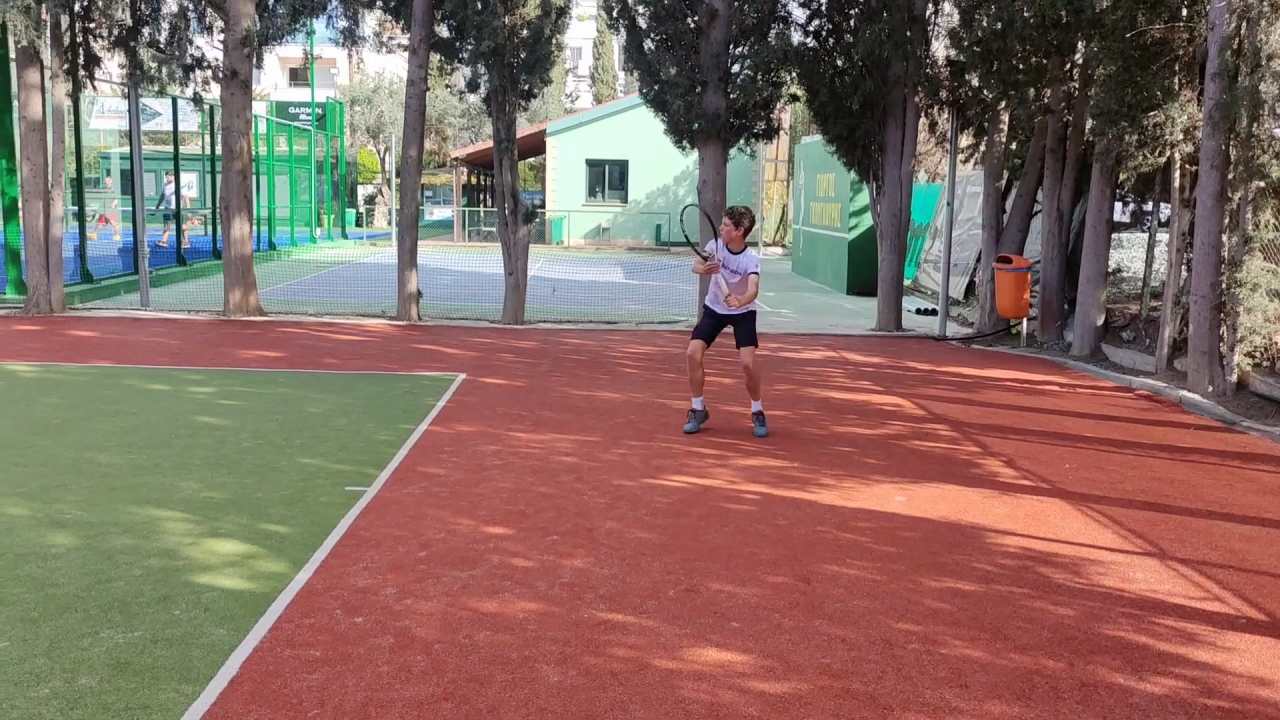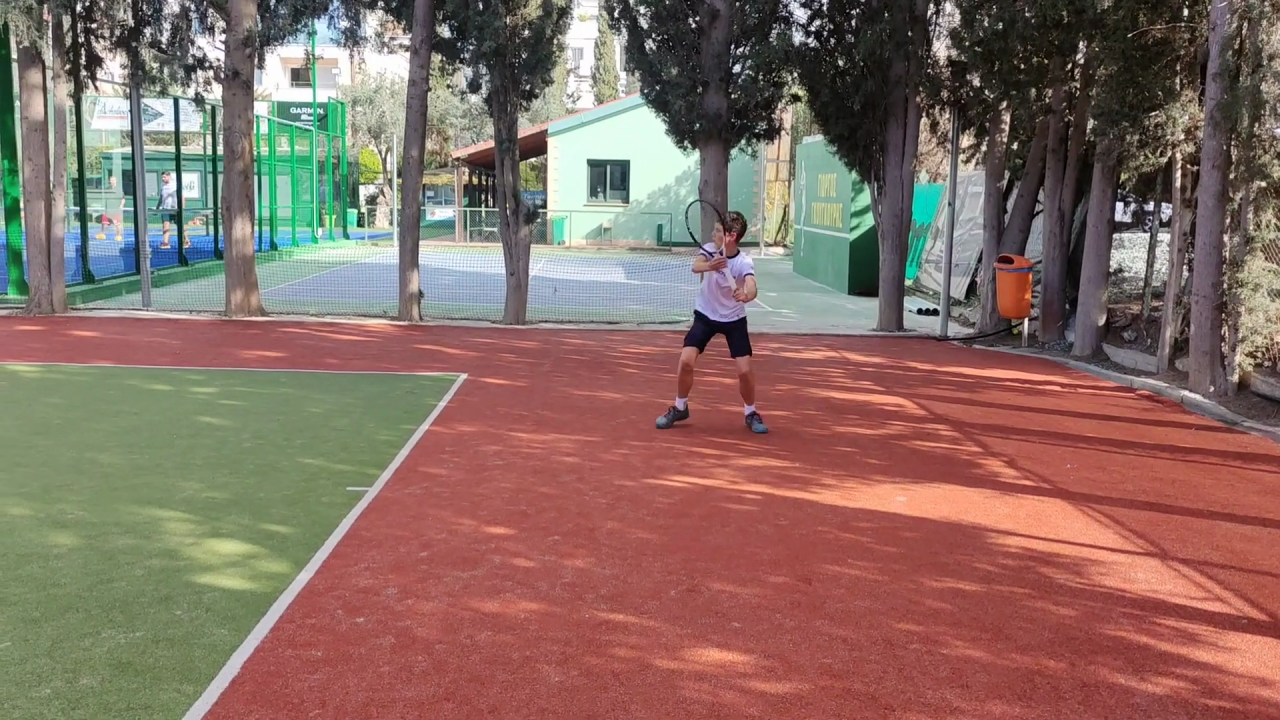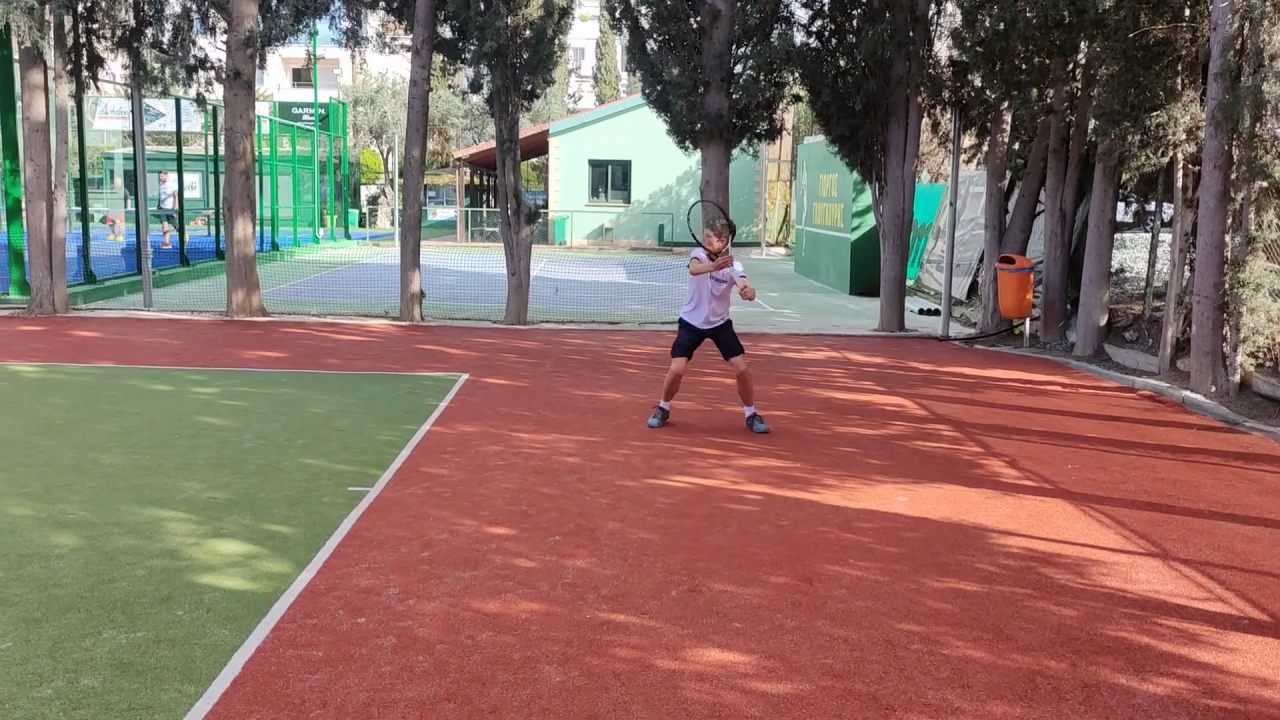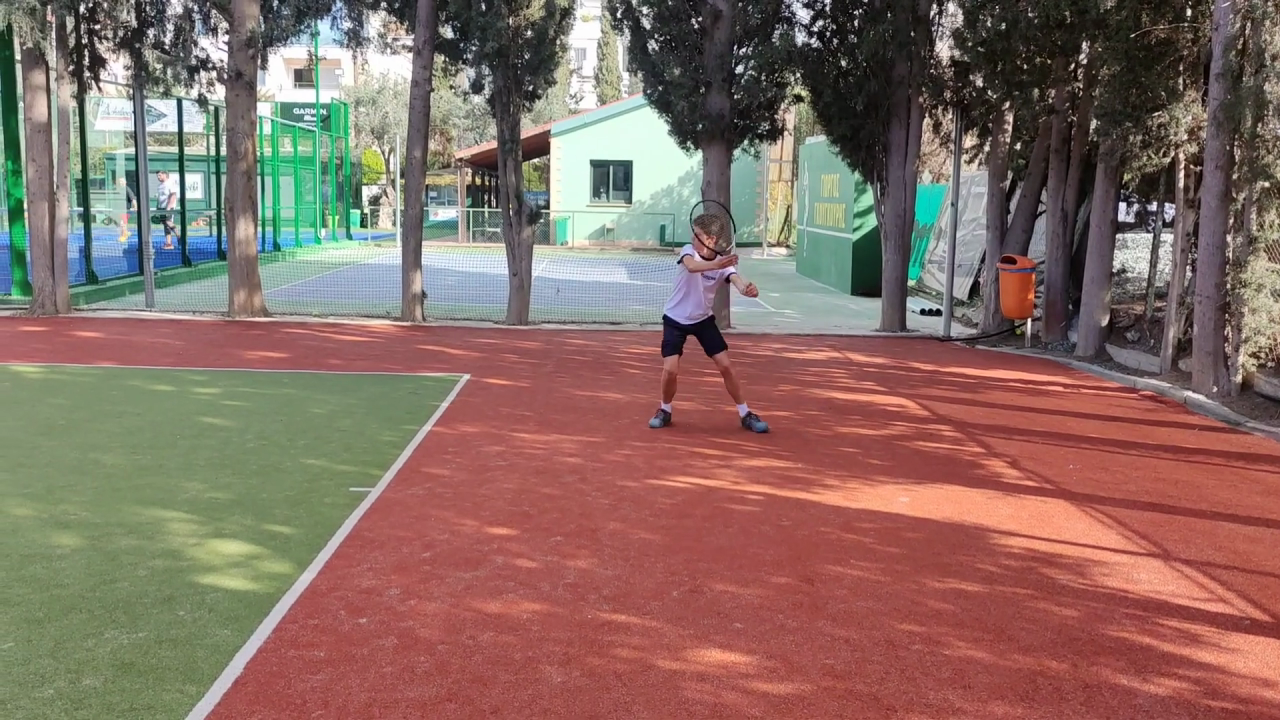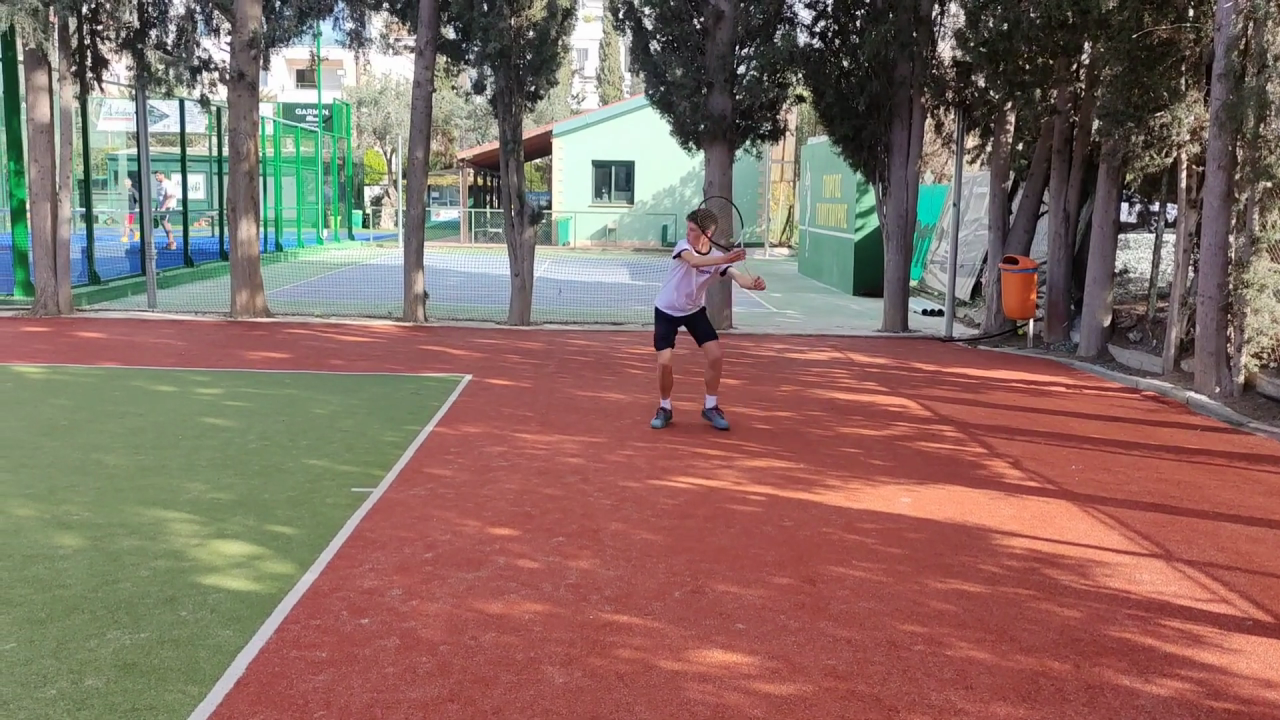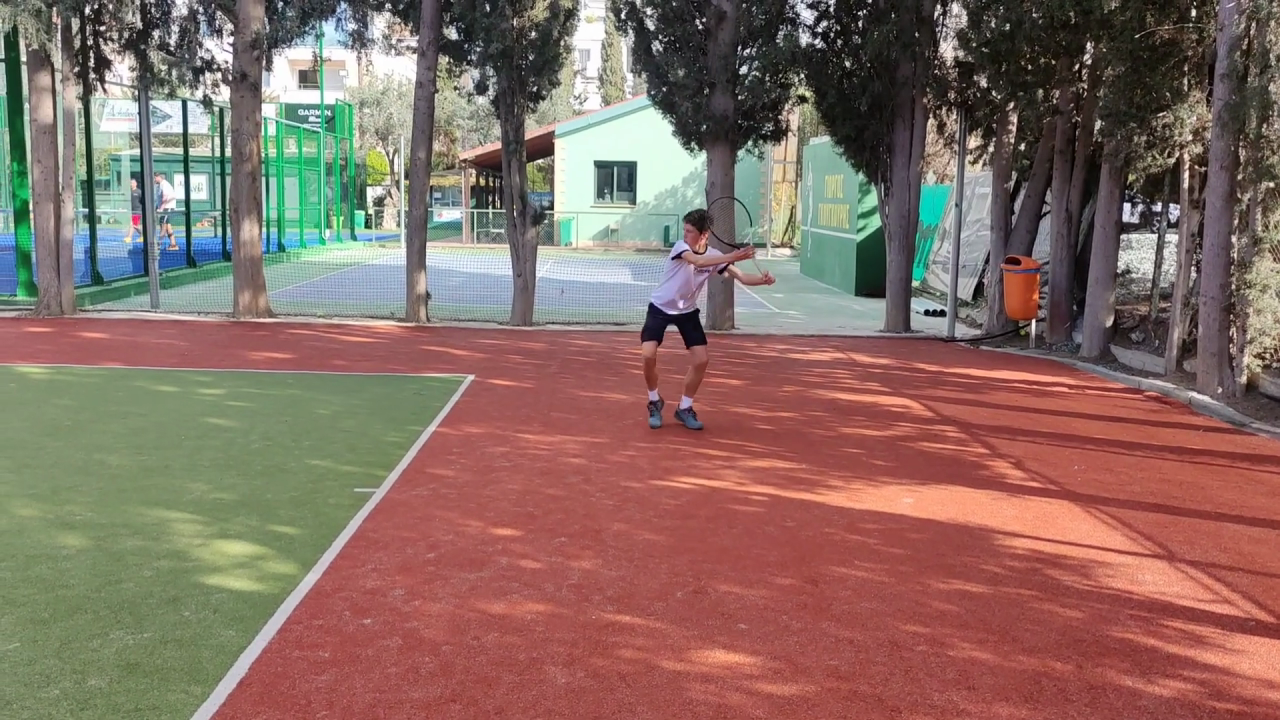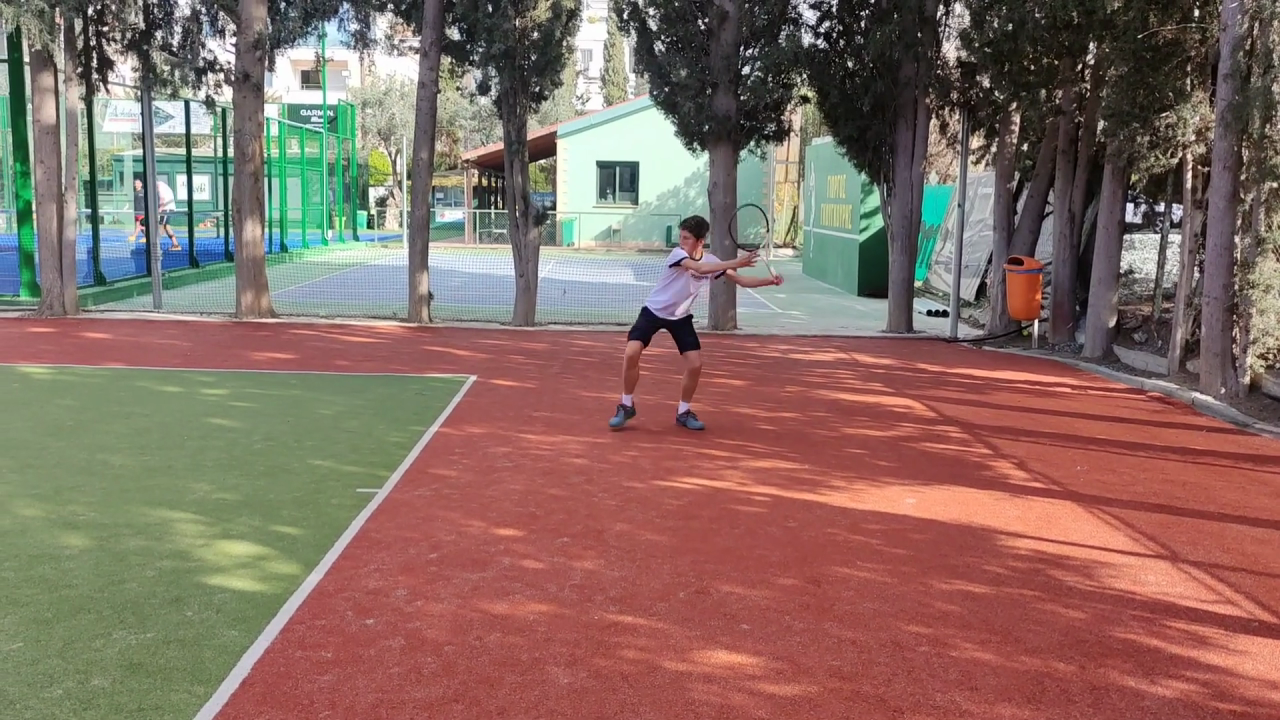
dt=0.1s
person 1, frame 1
left shoulder: (751, 258)
right shoulder: (717, 245)
left elbow: (752, 290)
right elbow: (697, 265)
left wrist: (739, 299)
right wrist: (704, 268)
left hip: (742, 312)
right hip: (714, 310)
left knee: (747, 362)
right knee: (693, 354)
left ankle: (757, 413)
right ankle: (699, 410)
person 1, frame 2
left shoulder: (745, 263)
right shoulder: (710, 249)
left elbow: (752, 290)
right elbow: (696, 267)
left wrist: (745, 296)
right wrist: (710, 267)
left hip: (734, 320)
right hip: (706, 315)
left knee: (744, 370)
right knee: (686, 360)
left ankle: (751, 413)
right ankle: (679, 408)
person 1, frame 3
left shoulder: (734, 267)
right shoulder: (699, 255)
left elbow: (744, 288)
right elbow: (694, 269)
left wrist: (748, 293)
right wrist: (714, 266)
left hip: (720, 323)
right hip: (691, 322)
left knee: (741, 369)
right knee: (676, 370)
left ankle: (751, 414)
right ankle: (663, 408)
person 1, frame 4
left shoulder: (725, 265)
right shoulder: (688, 251)
left elbow: (740, 284)
right elbow: (691, 267)
left wrist: (749, 290)
right wrist: (715, 264)
left hip: (703, 319)
right hip: (675, 318)
left knee: (725, 365)
right knee: (670, 369)
left ankle: (745, 414)
right ankle: (665, 410)
person 1, frame 5
left shoulder: (718, 257)
right shoulder: (683, 246)
left elbow: (740, 279)
right elbow: (695, 261)
left wrist: (756, 283)
right wrist: (726, 259)
left hip: (694, 311)
right hip: (666, 310)
left knee: (715, 356)
right knee: (665, 362)
left ankle: (711, 407)
right ankle: (665, 408)
person 1, frame 6
left shoulder: (716, 256)
right shoulder: (680, 247)
left elbow: (742, 277)
right elbow: (698, 261)
left wrist: (762, 279)
right wrist: (733, 257)
left hip: (688, 310)
right hip: (660, 307)
left knee: (701, 360)
right knee: (648, 354)
left ankle: (685, 408)
right ankle: (655, 401)
person 1, frame 7
left shoulder: (710, 261)
right shoulder: (678, 254)
left elbow: (741, 281)
right elbow: (699, 268)
left wrist: (770, 281)
right wrist: (735, 263)
left hip: (680, 316)
right hip: (653, 311)
left knee: (694, 365)
right knee: (631, 353)
left ankle: (683, 411)
right ankle: (626, 405)
